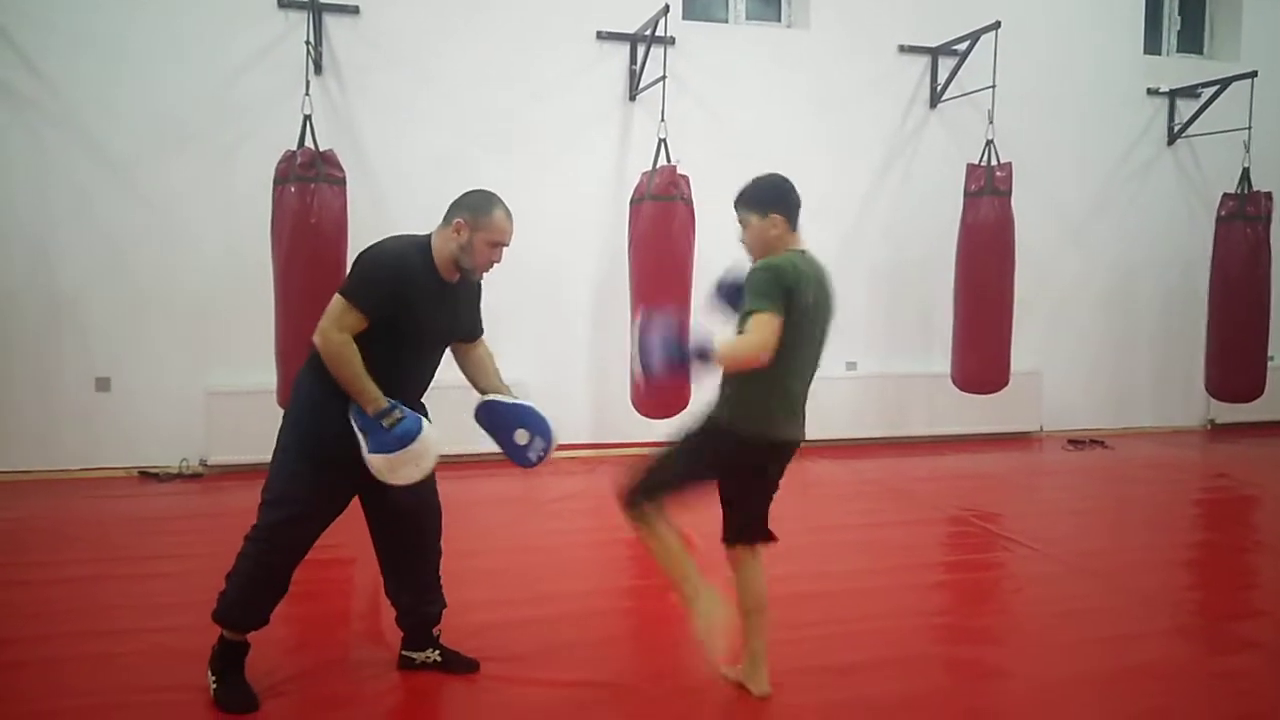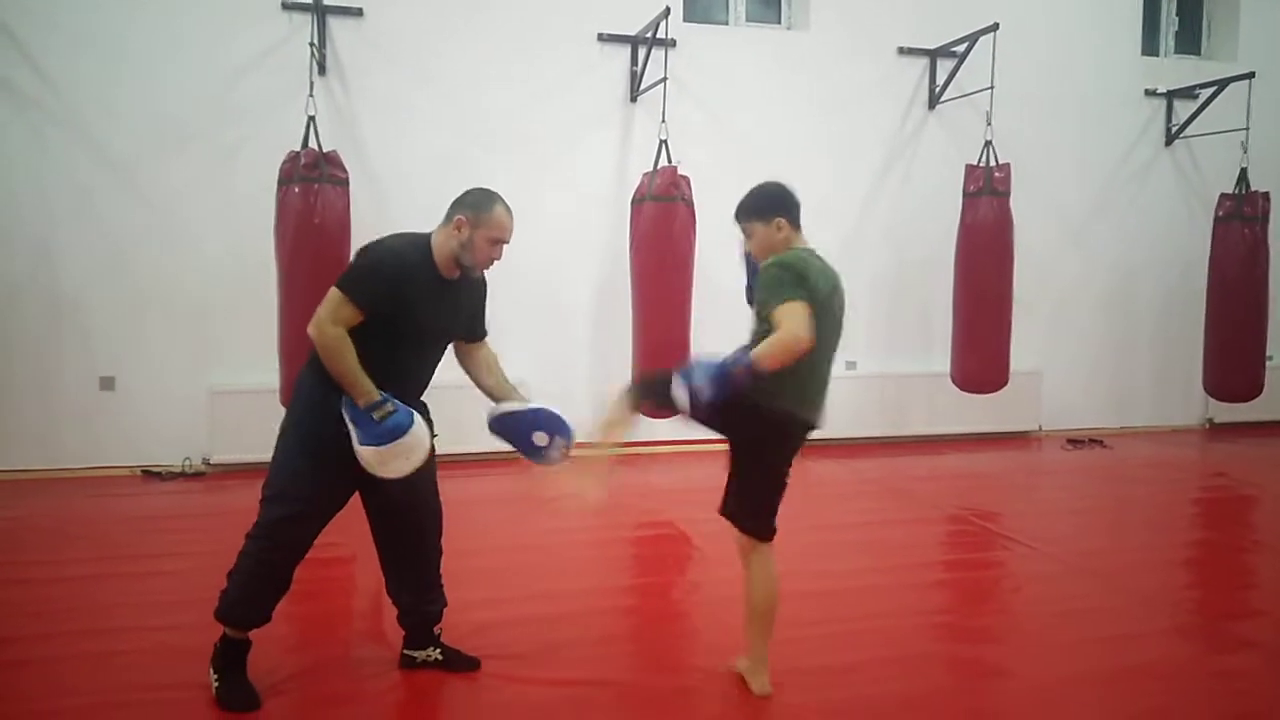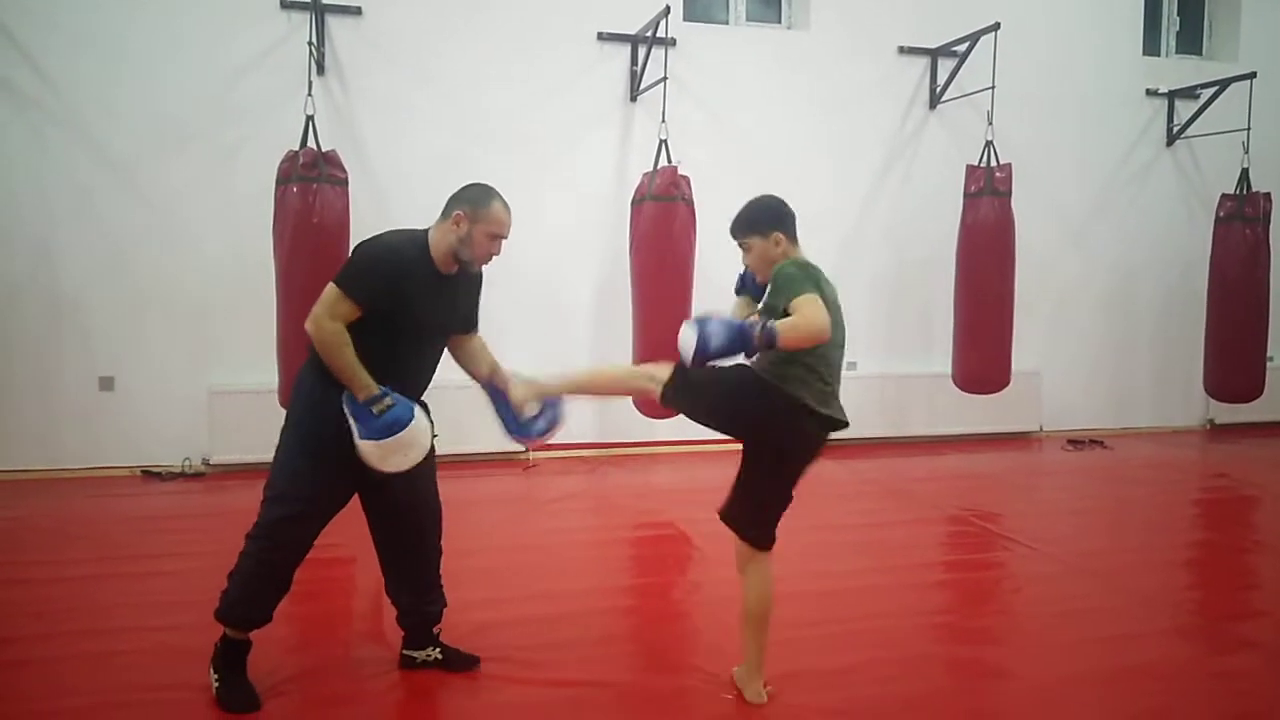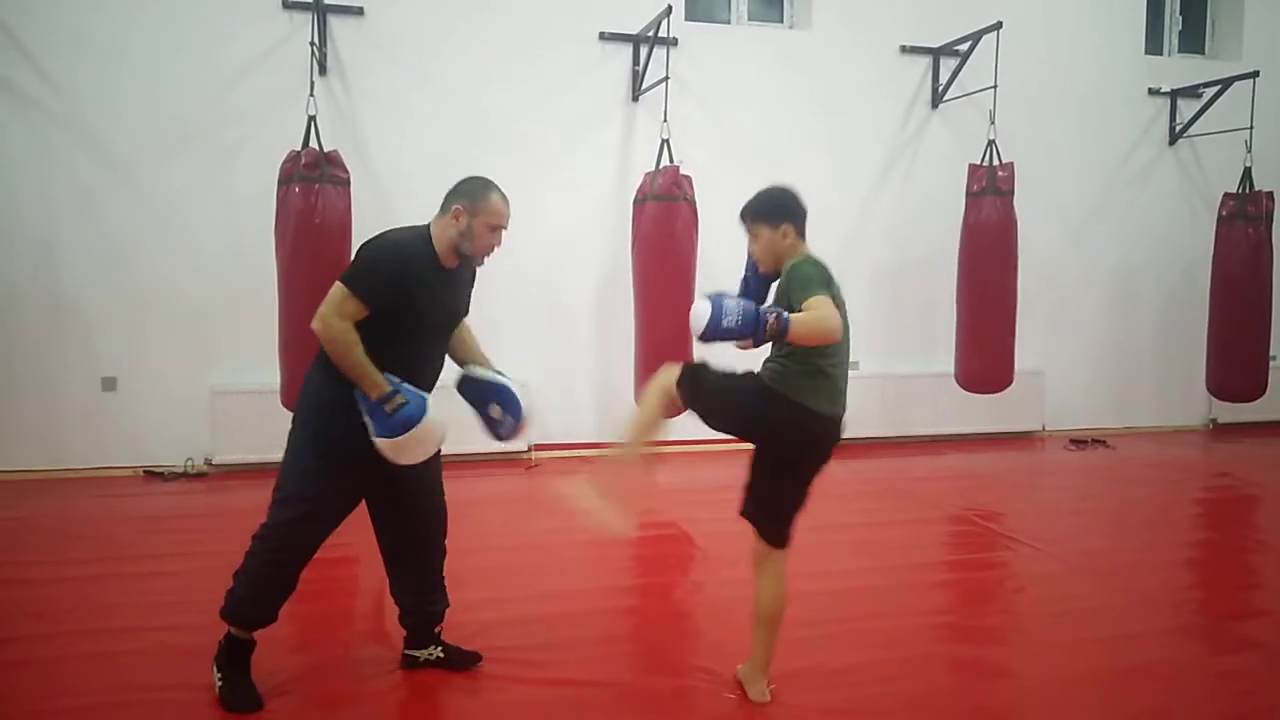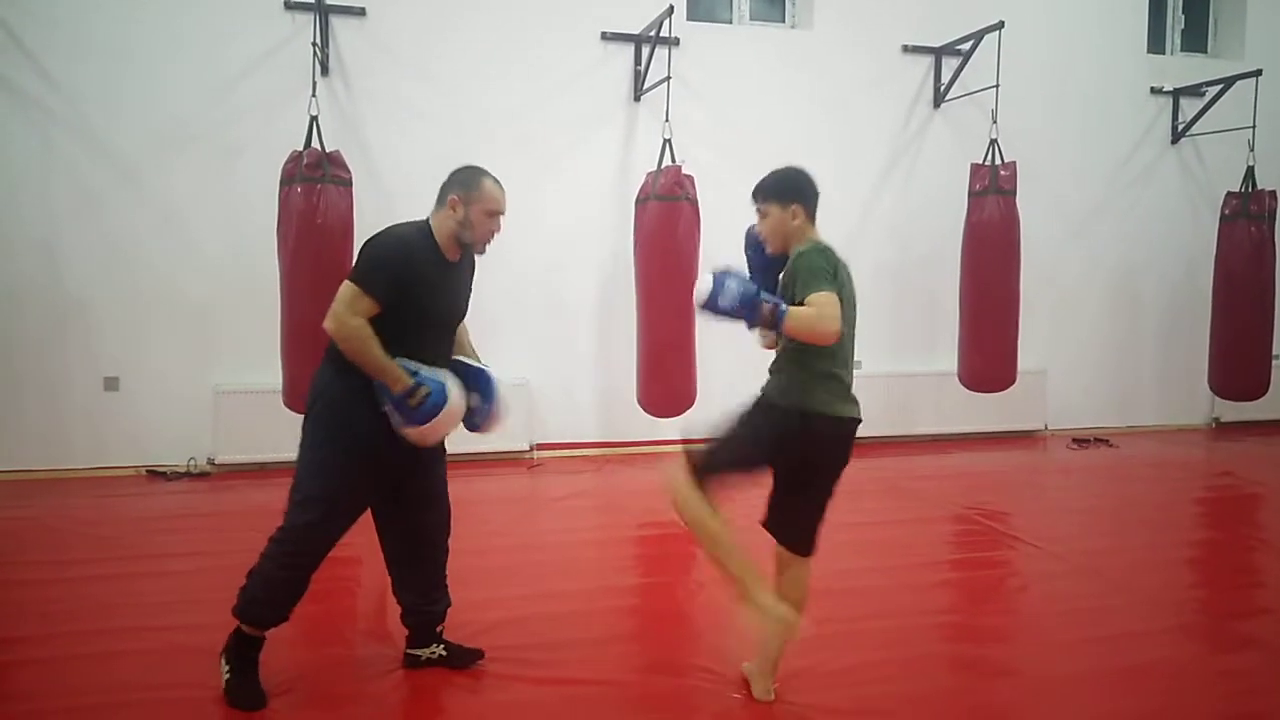
dt=0.1s
person 1, frame 1
left shoulder: (466, 283)
right shoulder: (389, 263)
left elbow: (470, 346)
right elbow: (329, 337)
left wrist: (505, 403)
right wrist: (376, 405)
right hip: (330, 413)
left knee: (417, 526)
right knee: (283, 531)
left ankle: (419, 640)
right ankle: (228, 653)
person 1, frame 2
left shoulder: (469, 283)
right shoulder: (389, 260)
left elbow: (473, 348)
right elbow: (324, 328)
left wrist: (514, 403)
right wrist: (367, 399)
left hip: (398, 417)
right hip: (331, 409)
left knee: (418, 525)
right knee: (284, 529)
left ankle: (421, 640)
right ankle: (230, 651)
person 1, frame 3
left shoulder: (467, 278)
right shoulder: (386, 256)
left elbow: (465, 340)
right elbow: (322, 323)
left wrist: (507, 386)
right wrist: (366, 394)
right hip: (331, 409)
left knee: (418, 525)
right knee: (284, 529)
left ankle: (420, 640)
right ankle: (230, 651)
person 1, frame 4
left shoulder: (463, 269)
right shoulder: (391, 255)
right elbow: (328, 324)
left wrist: (484, 374)
right wrist: (377, 389)
left hip: (407, 414)
right hip: (340, 407)
left knee: (420, 524)
right knee: (294, 526)
left ankle: (423, 638)
right ankle: (234, 650)
person 1, frame 5
left shoulder: (463, 260)
right shoulder: (394, 250)
right elbow: (340, 323)
left wrist: (471, 367)
right wrist: (398, 382)
right hip: (349, 406)
left knee: (425, 523)
right knee: (311, 526)
left ankle: (424, 637)
right ankle: (243, 647)
person 2, frame 1
left shoulder: (772, 273)
right shoulder: (816, 276)
left elbow: (756, 351)
left wrist: (683, 351)
right wrist: (745, 303)
left hip: (738, 429)
right hip: (780, 434)
left knee: (639, 501)
right knee: (745, 545)
left ankle: (704, 604)
right ankle: (754, 668)
person 2, frame 2
left shoulder: (793, 268)
right shoulder: (822, 276)
left elbow: (793, 339)
left wrist: (730, 372)
left hip: (753, 406)
right hip: (790, 420)
left knee: (644, 384)
right knee: (755, 542)
right ankle: (758, 667)
person 2, frame 3
left shoulder: (794, 273)
right shoulder: (813, 282)
left elbow: (817, 328)
left wrist: (750, 332)
right wrist: (748, 295)
left hip: (774, 400)
right hip: (807, 426)
left knee: (653, 376)
right knee: (754, 549)
left ankle: (536, 389)
right ankle: (752, 676)
person 2, frame 4
left shoulder: (804, 271)
right shoulder: (810, 277)
left elbow: (828, 329)
right elbow: (768, 329)
left wrist: (751, 319)
right wrist: (749, 305)
left hip: (780, 406)
right hip: (817, 428)
left knee: (667, 380)
right knee: (769, 547)
right ankle: (756, 675)
person 2, frame 5
left shoulder: (813, 259)
right shoulder: (809, 264)
left elbow: (826, 328)
right elbow: (772, 336)
left wrist: (756, 304)
right wrist: (759, 279)
left hip: (792, 413)
right hip: (833, 424)
left knee: (687, 488)
right knee: (793, 550)
left ankle: (770, 607)
right ankle: (764, 673)
